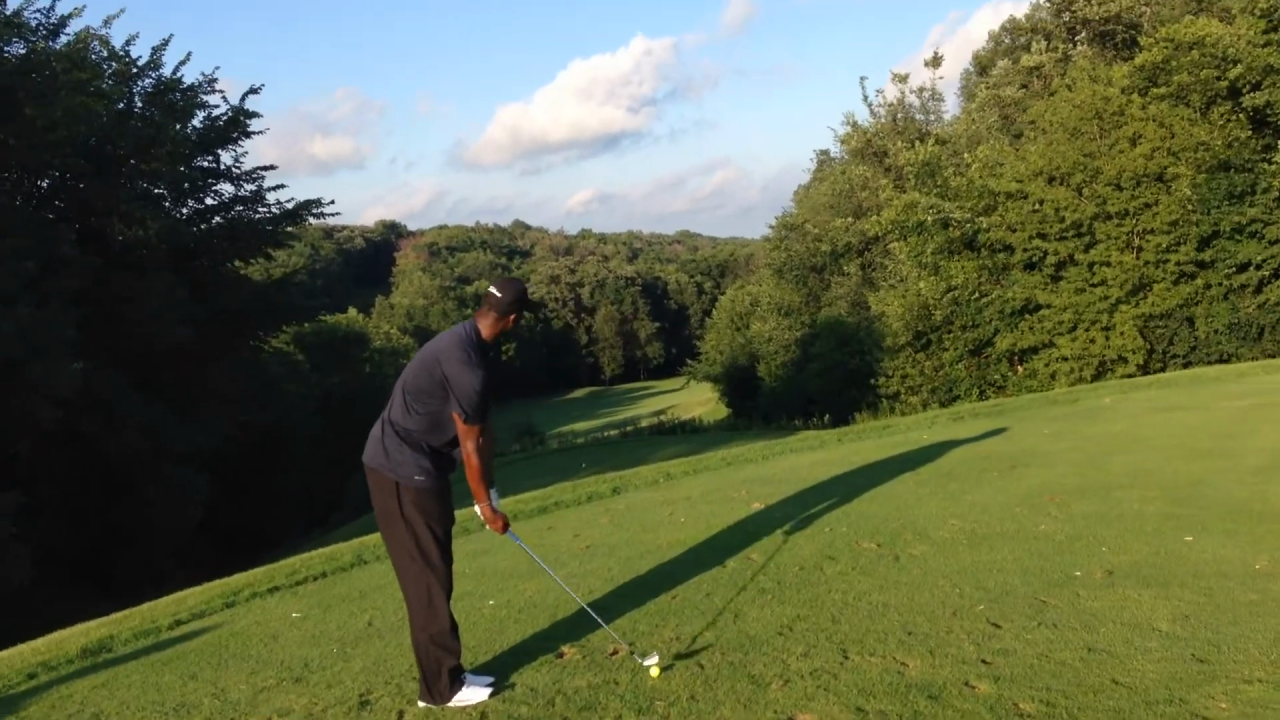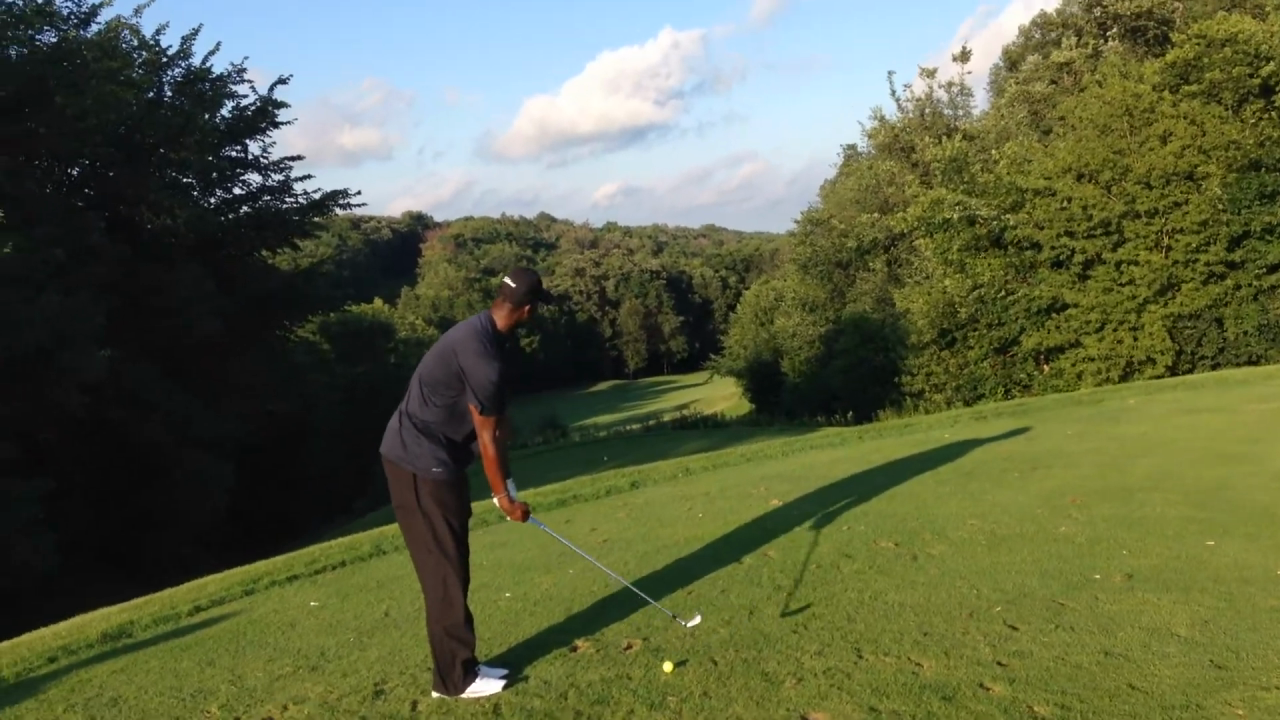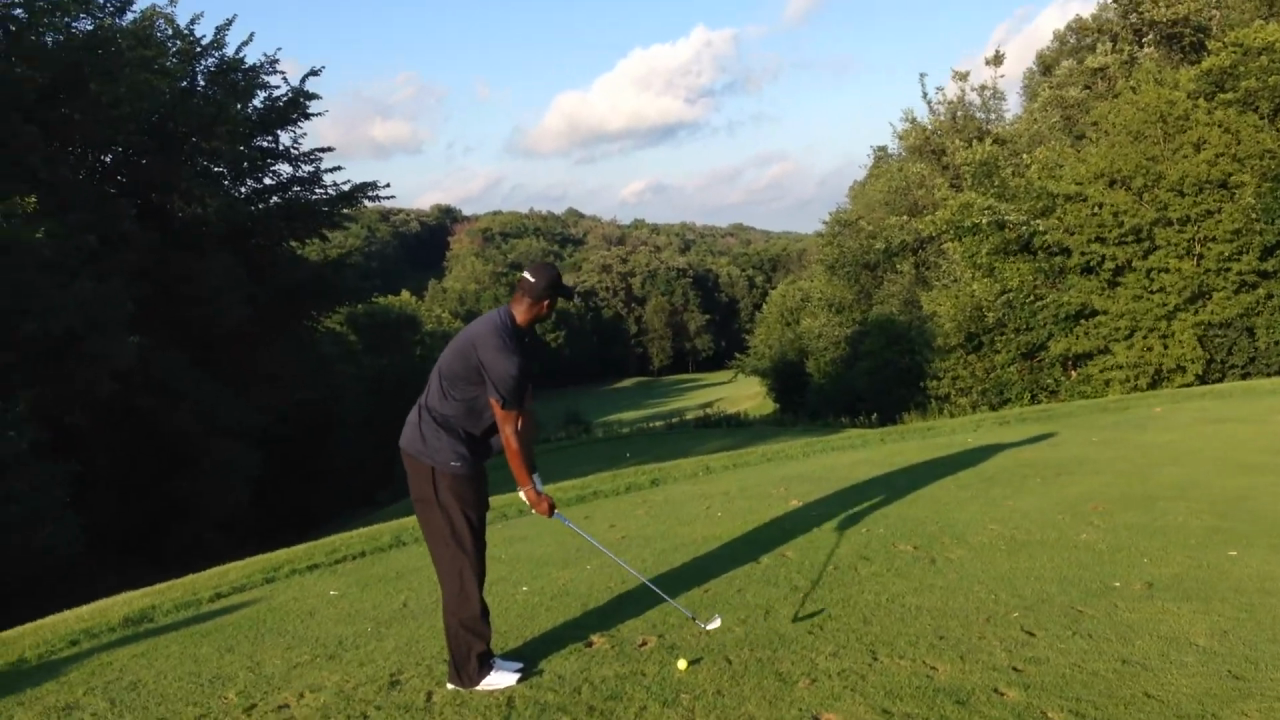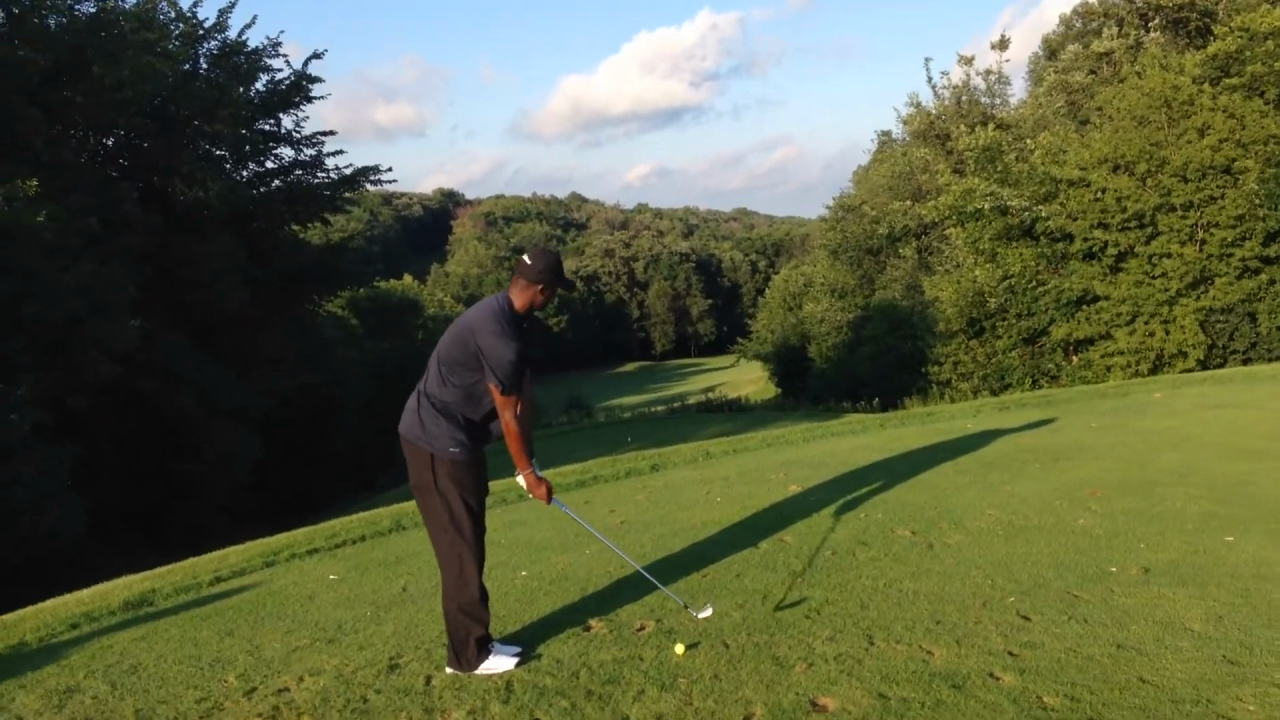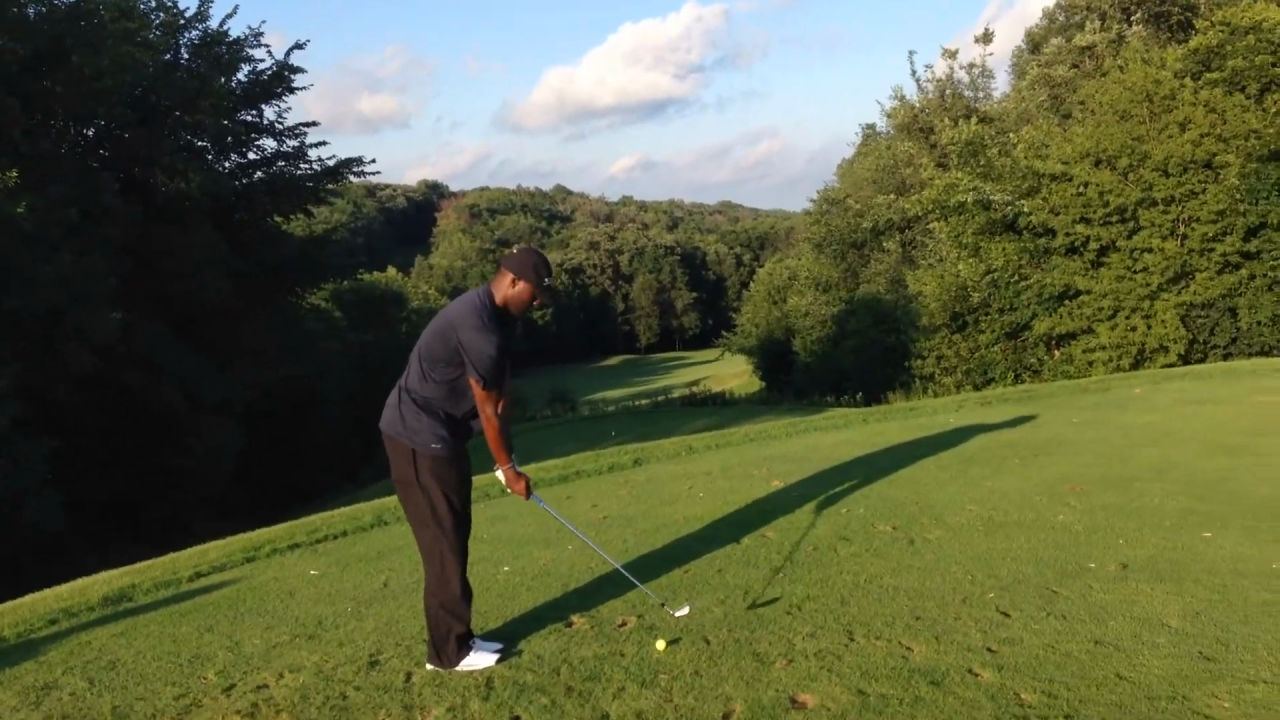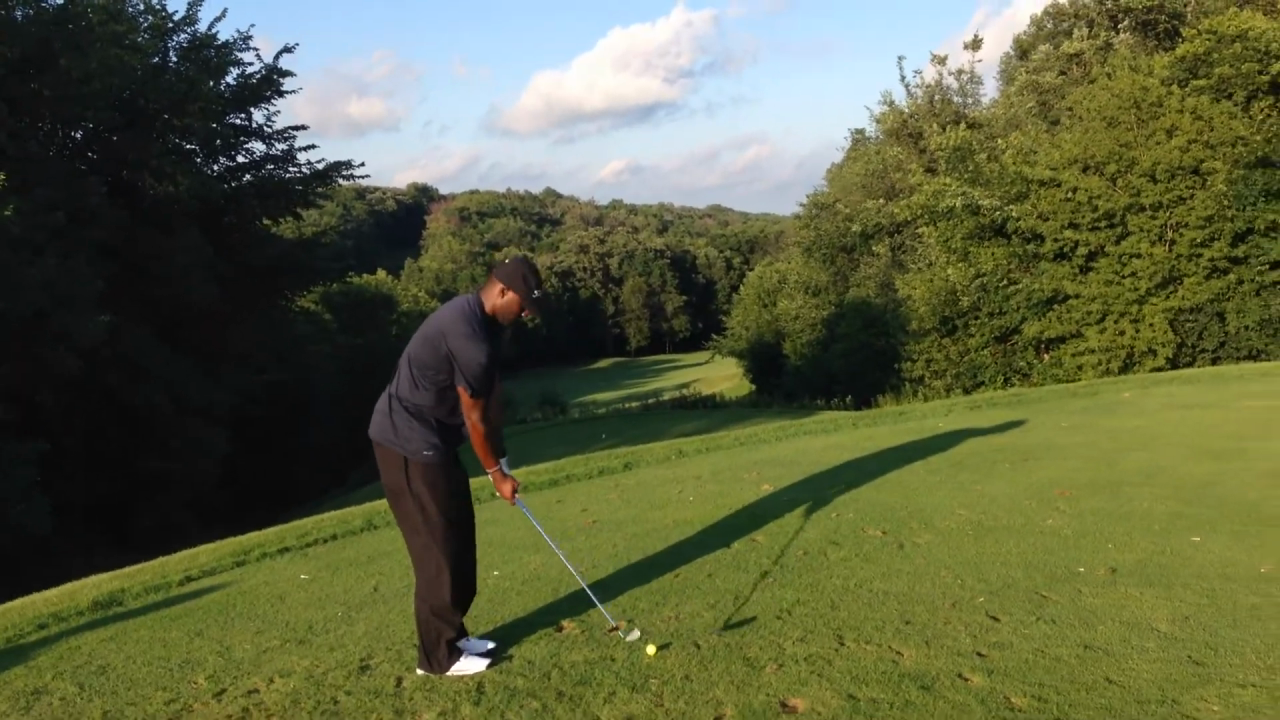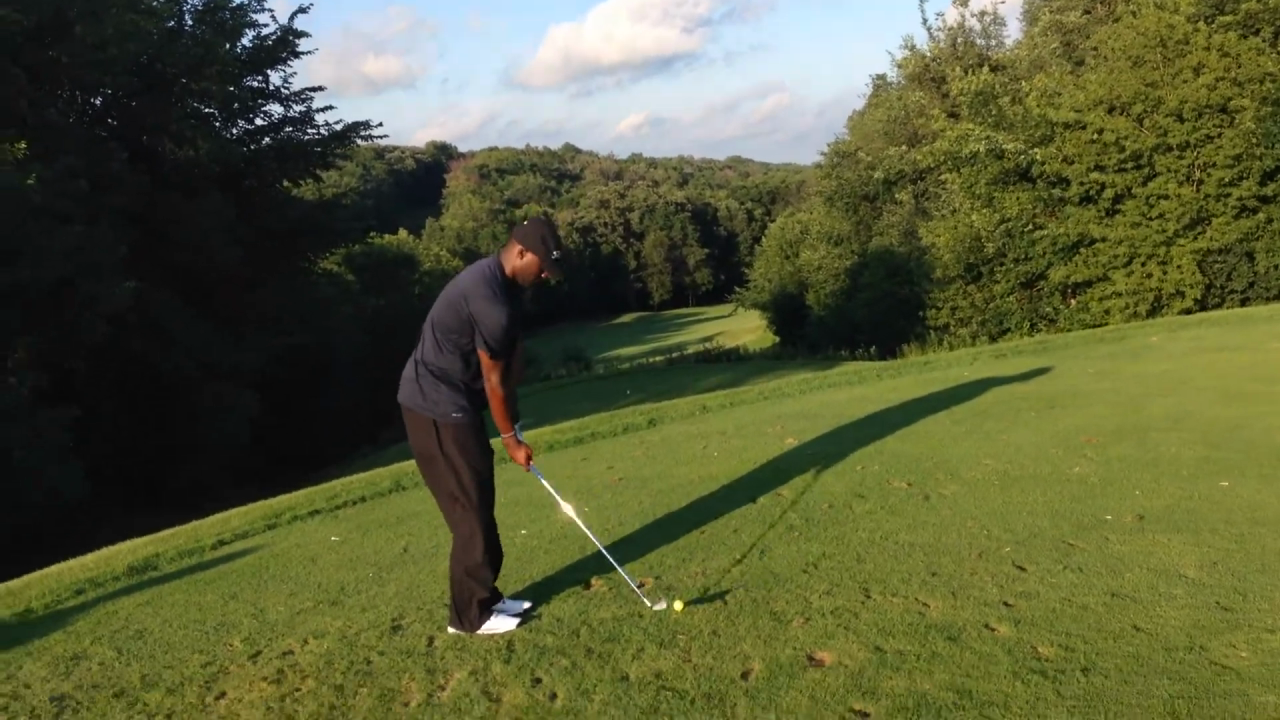
dt=0.2s
person 1, frame 1
left shoulder: (467, 343)
right shoulder: (465, 362)
left elbow: (481, 430)
right elbow: (471, 444)
left wrist: (488, 494)
right wrist: (487, 506)
left hip: (414, 464)
right hip: (402, 470)
left knee: (435, 574)
right knee: (428, 578)
left ankle: (447, 673)
right ankle: (441, 686)
person 1, frame 2
left shoulder: (483, 335)
right shoulder: (481, 354)
left elbow: (499, 421)
right elbow: (486, 435)
left wrist: (507, 482)
right wrist: (503, 497)
left hip: (433, 457)
right hip: (420, 461)
left knee: (452, 566)
right knee: (444, 569)
left ankle: (460, 664)
right ankle: (454, 678)
person 1, frame 3
left shoulder: (504, 330)
right shoulder: (501, 348)
left elbow: (522, 411)
right elbow: (509, 429)
left wrist: (532, 477)
right wrist: (529, 489)
left hip: (453, 451)
right hip: (439, 455)
left knee: (469, 559)
right knee: (461, 563)
left ankle: (477, 657)
right ankle: (469, 670)
person 1, frame 4
left shoulder: (504, 316)
right shoulder: (498, 333)
left elbow: (521, 396)
right elbow: (508, 414)
left wrist: (529, 463)
right wrist: (529, 474)
left hip: (454, 437)
right hip: (438, 441)
left knee: (468, 544)
right knee: (460, 547)
left ankle: (476, 640)
right ankle: (468, 654)
person 1, frame 5
left shoulder: (492, 313)
right shoulder: (479, 327)
left elbow: (501, 393)
right elbow: (488, 408)
left wrist: (508, 458)
right wrist: (508, 469)
left hip: (438, 433)
right hip: (420, 437)
left knee: (454, 538)
right knee: (444, 543)
left ankle: (458, 636)
right ankle: (448, 650)
person 1, frame 6
left shoulder: (476, 317)
right shoulder: (469, 334)
left elbow: (490, 398)
right elbow: (474, 416)
left wrist: (501, 458)
right wrist: (496, 473)
left hip: (428, 438)
right hip: (410, 443)
left knee: (458, 533)
right knee: (437, 548)
left ankle: (452, 633)
right ankle: (439, 655)
person 1, frame 7
left shoulder: (498, 281)
right shoulder: (490, 298)
left elbow: (510, 361)
right elbow: (494, 380)
left wrist: (514, 426)
right wrist: (510, 439)
left hip: (452, 401)
right hip: (438, 406)
left knee: (479, 503)
right knee: (470, 510)
left ankle: (485, 598)
right ankle: (470, 615)
